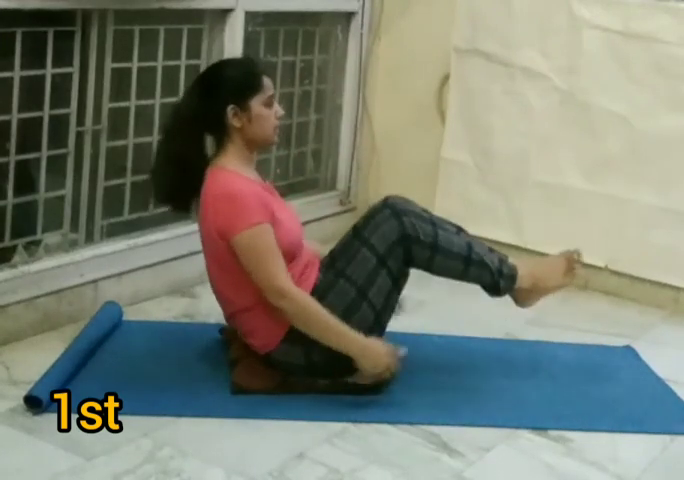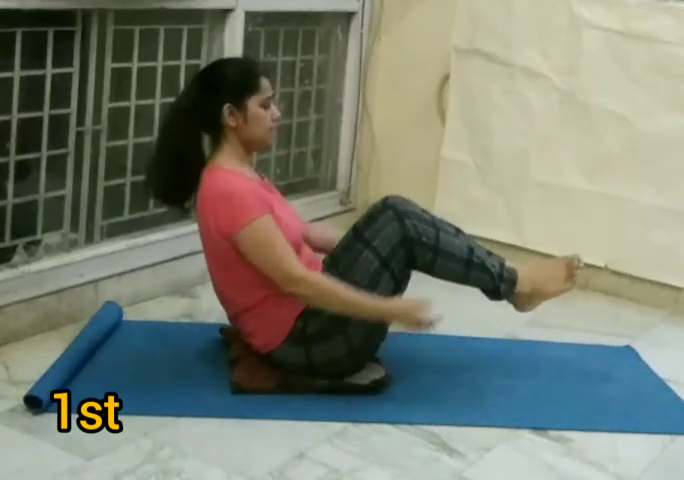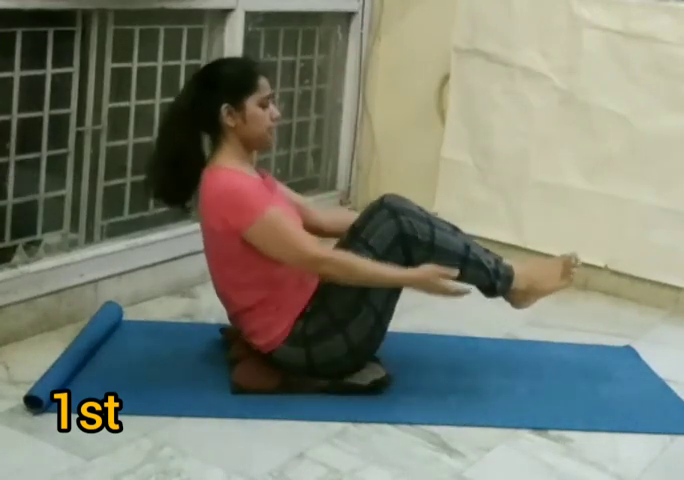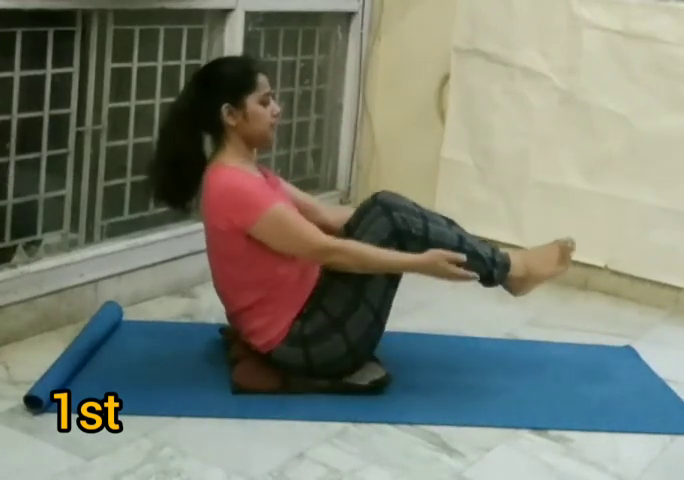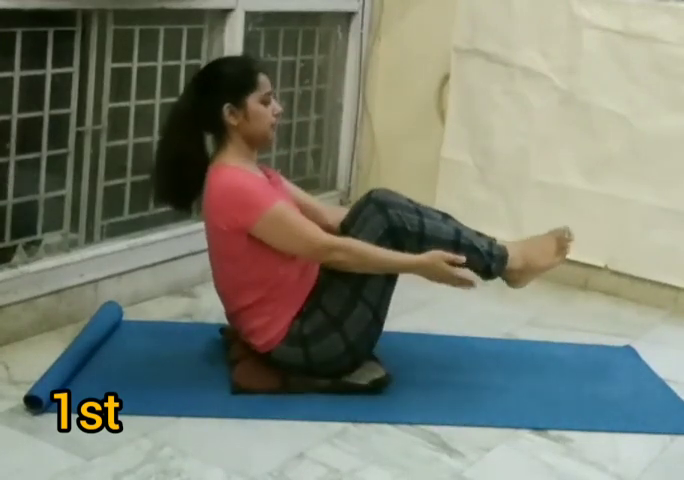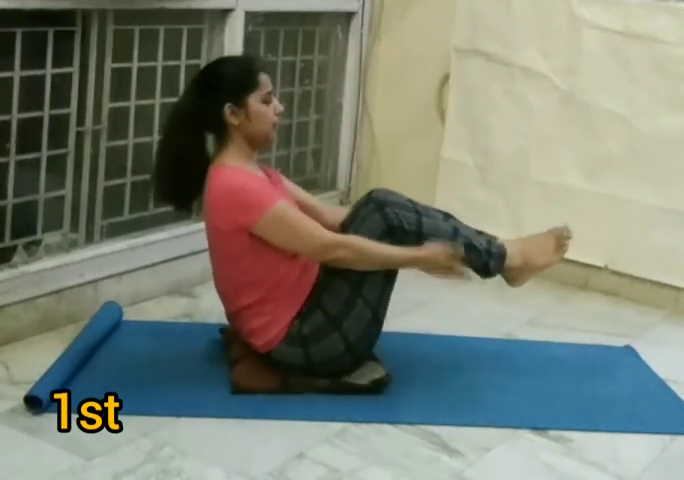
dt=0.2s
person 1, frame 1
left shoulder: (237, 177)
right shoulder: (232, 192)
right elbow: (280, 293)
left wrist: (376, 264)
right wrist: (359, 345)
left hip: (308, 312)
right hip: (299, 341)
left knee: (392, 216)
right knee: (395, 222)
left ankle: (507, 275)
right ankle: (514, 280)
person 1, frame 2
left shoulder: (238, 176)
right shoulder: (229, 191)
left elbow: (302, 236)
right elbow: (294, 279)
left wrist: (379, 239)
right wrist: (386, 310)
left hip: (304, 317)
right hip: (302, 341)
left knee: (395, 216)
right knee: (397, 221)
left ankle: (506, 279)
right ankle: (512, 283)
person 1, frame 3
left shoulder: (242, 175)
right shoulder: (231, 189)
left elbow: (319, 220)
right elbow: (317, 259)
left wrist: (399, 228)
right wrist: (411, 277)
left hip: (306, 313)
right hip: (305, 340)
left knee: (392, 212)
right knee: (394, 219)
left ankle: (504, 276)
right ankle: (510, 282)
person 1, frame 4
left shoulder: (246, 173)
right shoulder: (235, 187)
left elbow: (325, 216)
right elbow: (328, 251)
left wrist: (412, 229)
right wrist: (419, 262)
left hip: (303, 312)
right hip: (304, 340)
left knee: (386, 211)
right knee: (388, 215)
left ankle: (501, 264)
right ankle: (507, 270)
person 1, frame 5
left shoulder: (248, 172)
right shoulder: (236, 187)
left elbow: (325, 216)
right elbow: (329, 250)
left wrist: (415, 231)
right wrist: (420, 263)
left hip: (303, 312)
right hip: (305, 341)
left knee: (381, 208)
right knee: (384, 214)
left ankle: (498, 257)
right ankle: (505, 261)
person 1, frame 6
left shoulder: (249, 173)
right shoulder: (237, 187)
left elbow: (326, 216)
right elbow: (331, 248)
left wrist: (417, 230)
right wrist: (418, 258)
left hip: (303, 311)
right hip: (304, 339)
left knee: (379, 208)
right knee: (383, 213)
left ankle: (497, 255)
right ankle: (504, 259)
